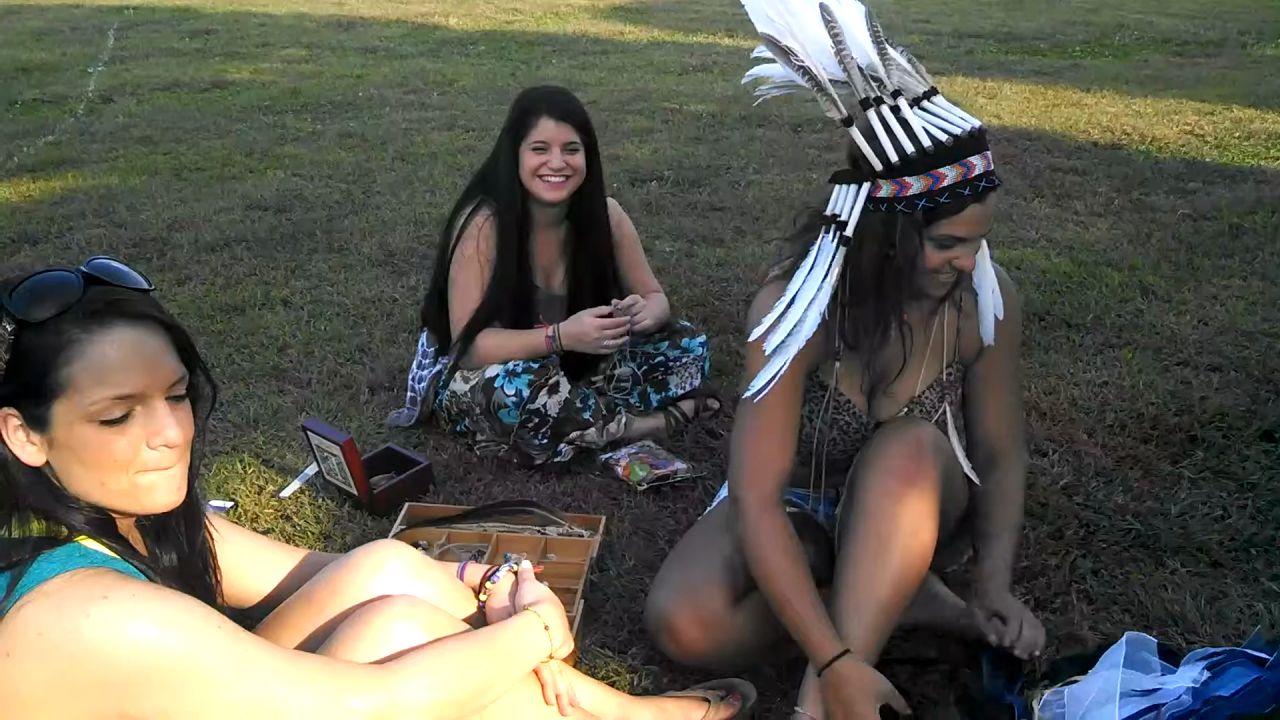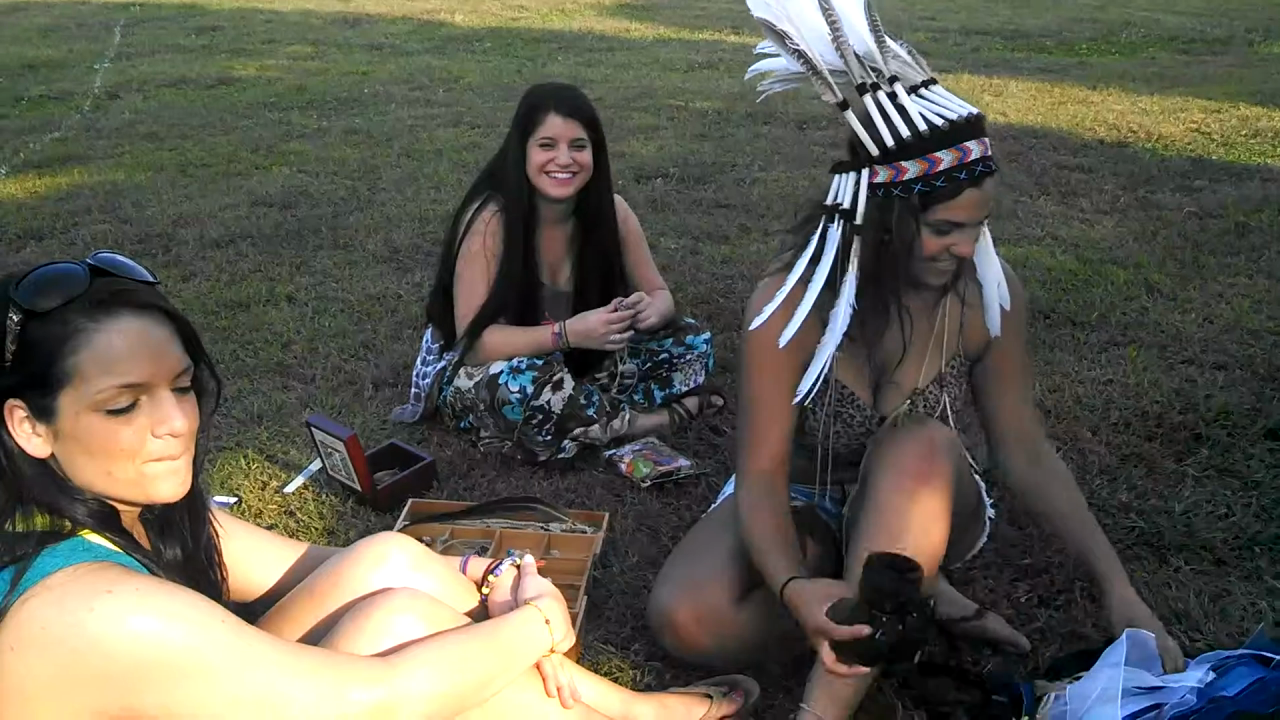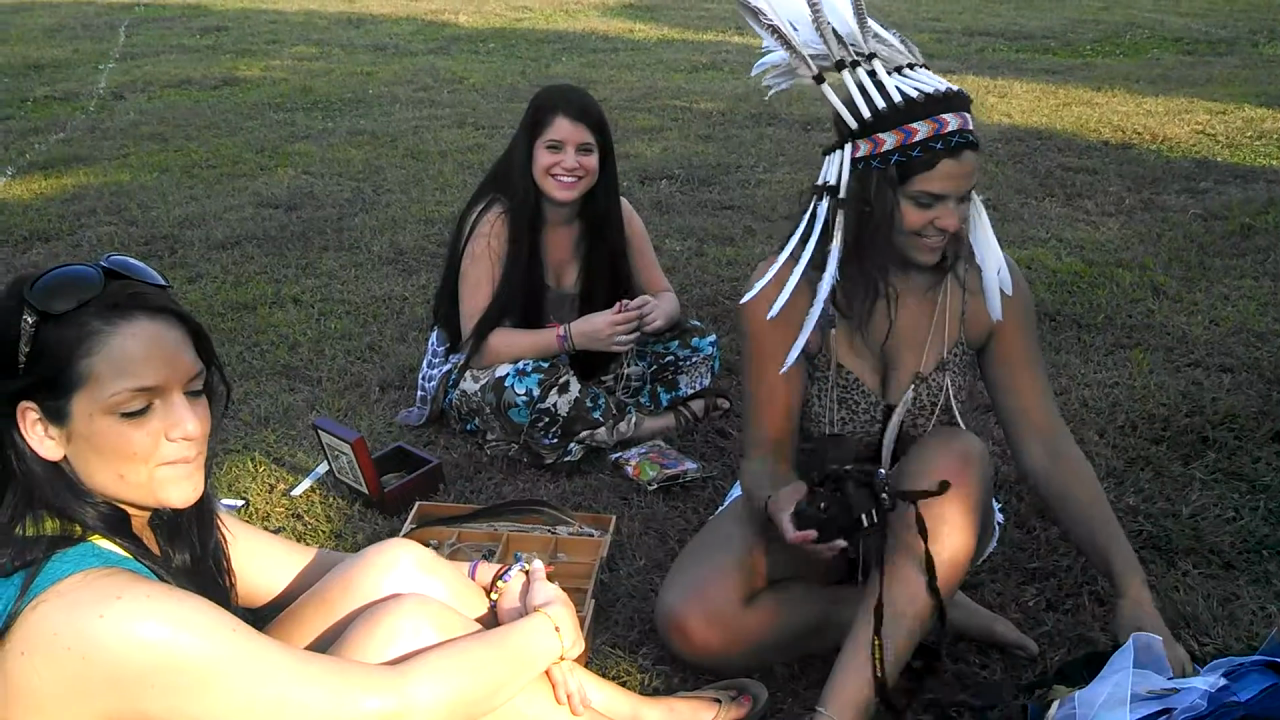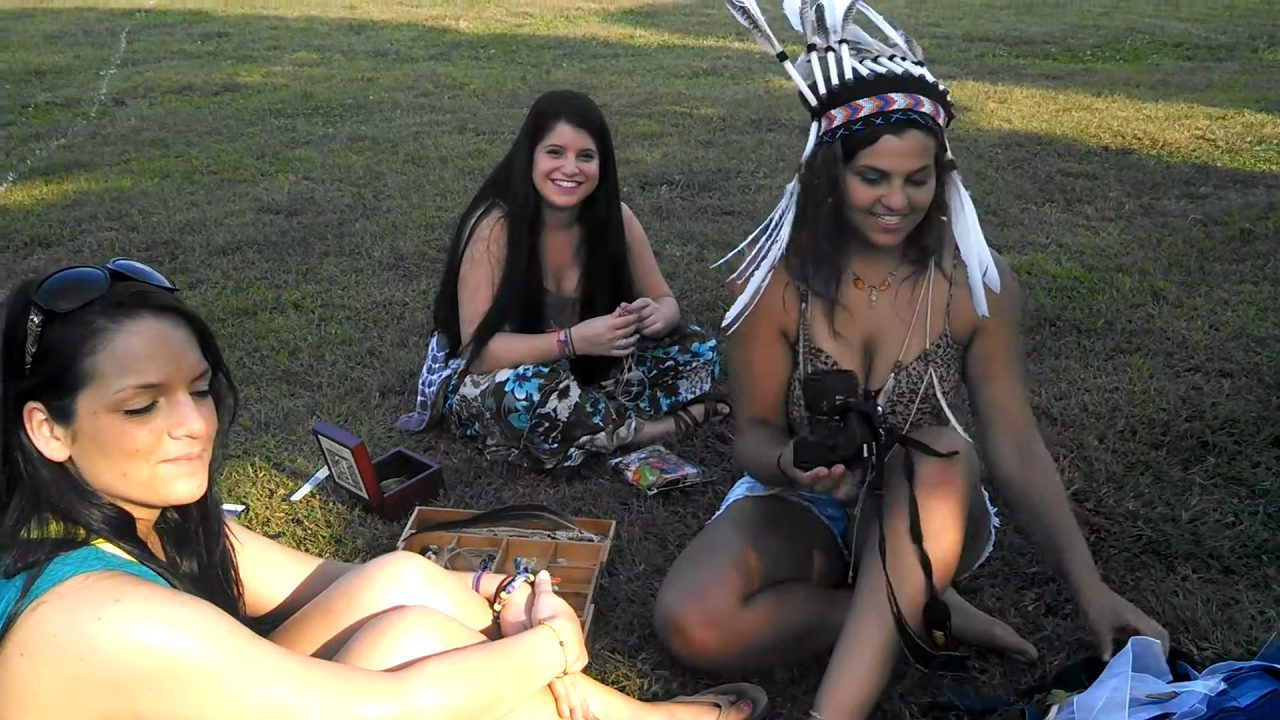
dt=0.3s
person 1, frame 1
left shoulder: (126, 519)
right shoulder: (84, 620)
left elbow: (323, 574)
left wrist: (490, 588)
right wrist: (535, 627)
left knee: (388, 568)
right knee: (399, 629)
person 1, frame 2
left shoulder: (133, 510)
right shoulder: (89, 609)
left elbow: (334, 566)
left wrist: (490, 584)
right wrist: (539, 622)
left knee: (389, 562)
right knee: (399, 621)
person 1, frame 3
left shoulder: (137, 516)
right shoulder: (96, 618)
left elbow: (340, 573)
left wrist: (501, 586)
right wrist: (547, 628)
left knee: (398, 567)
right knee: (407, 629)
person 1, frame 4
left shoulder: (153, 520)
right shoulder: (98, 619)
left elbow: (339, 581)
left wrist: (506, 599)
right wrist: (551, 643)
left knee: (403, 582)
right knee: (412, 636)
person 2, frame 1
left shoulder: (987, 298)
right shoulder: (795, 307)
left elbow: (1001, 456)
right elbow: (758, 501)
left wrist: (996, 579)
left hip: (910, 515)
right hip: (795, 509)
left knee: (911, 448)
right knee: (684, 623)
right ankle: (903, 600)
person 2, frame 2
left shoulder: (989, 292)
right shoulder: (793, 302)
left elbow: (1026, 454)
right elbow: (761, 477)
left wrist: (1117, 590)
right wrist: (797, 593)
left hip: (919, 510)
right hip: (804, 505)
left knee: (924, 447)
right knee: (685, 619)
right ankle: (917, 605)
person 2, frame 3
left shoulder: (989, 283)
right shoulder: (790, 288)
left elbow: (1045, 446)
right elbow: (765, 450)
left wrist: (1131, 589)
right wrist: (784, 502)
left hip: (930, 516)
right hip: (816, 504)
left knee: (957, 456)
right knee: (693, 622)
right ankle: (920, 607)
person 2, frame 4
left shoulder: (977, 277)
right shoulder: (776, 280)
left elbow: (1015, 446)
right elbow: (754, 436)
left wrist: (1085, 581)
right wrist: (792, 463)
left hip: (928, 516)
right hip: (802, 507)
left knee: (942, 452)
right knee: (691, 623)
right ankle: (917, 614)
person 3, frame 1
left shoulder: (604, 213)
right shoulder: (484, 222)
left elbow: (655, 299)
right elbow: (467, 345)
left wrist: (641, 314)
right wrist: (560, 336)
left hip: (570, 366)
right hip: (480, 377)
left knee: (688, 346)
right knee: (514, 392)
right ankle: (639, 423)
person 3, frame 2
left shoulder: (610, 210)
right shoulder: (491, 218)
left elbow: (660, 295)
right elbow: (473, 341)
left wrist: (648, 310)
right wrist: (567, 334)
left hip: (577, 362)
right hip: (484, 373)
left knee: (693, 342)
right knee: (518, 388)
right ankle: (652, 417)
person 3, frame 3
left shoulder: (615, 212)
right shoulder: (496, 220)
left elbow: (665, 297)
right elbow: (478, 343)
left wrist: (653, 313)
right wrist: (572, 335)
left hip: (582, 364)
right hip: (489, 375)
left knee: (698, 345)
right knee: (524, 392)
right ankle: (657, 421)
person 3, frame 4
left shoulder: (614, 217)
right shoulder: (495, 224)
left elbow: (666, 302)
right elbow: (478, 349)
left wrist: (654, 317)
right wrist: (572, 341)
left hip: (582, 370)
right hip: (488, 380)
left knee: (699, 349)
right knee: (526, 396)
right ankle: (662, 424)
